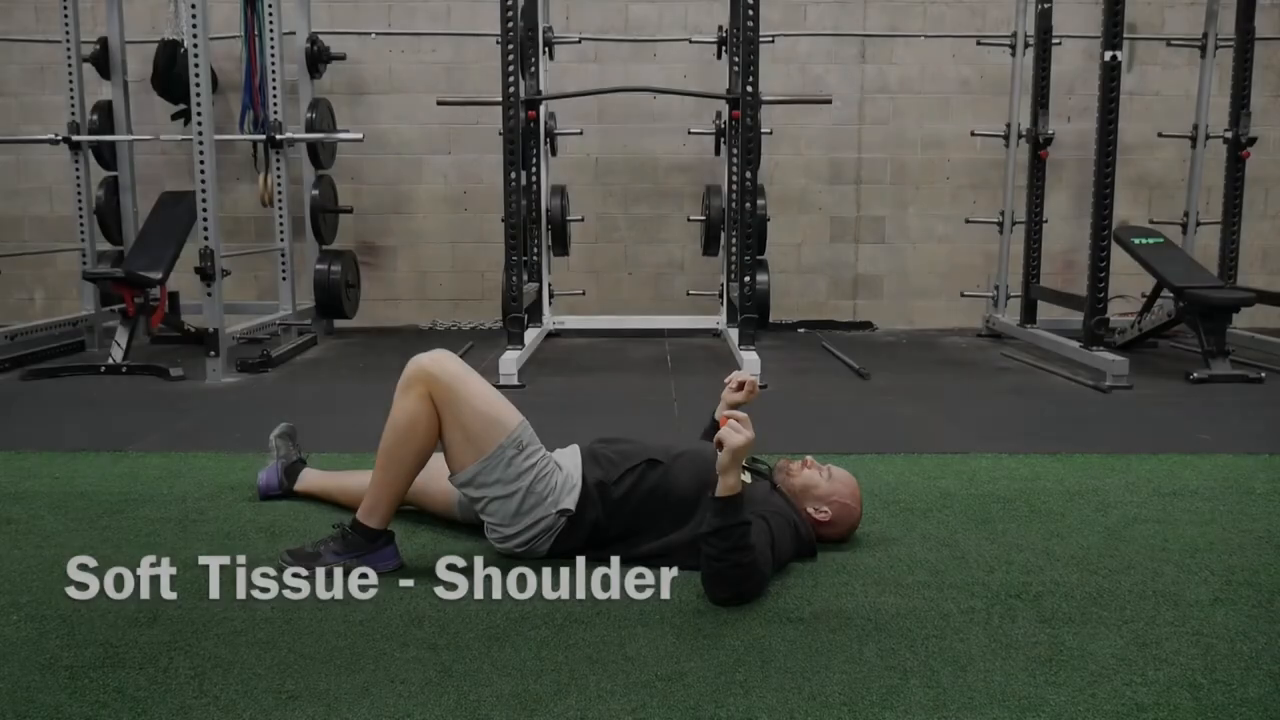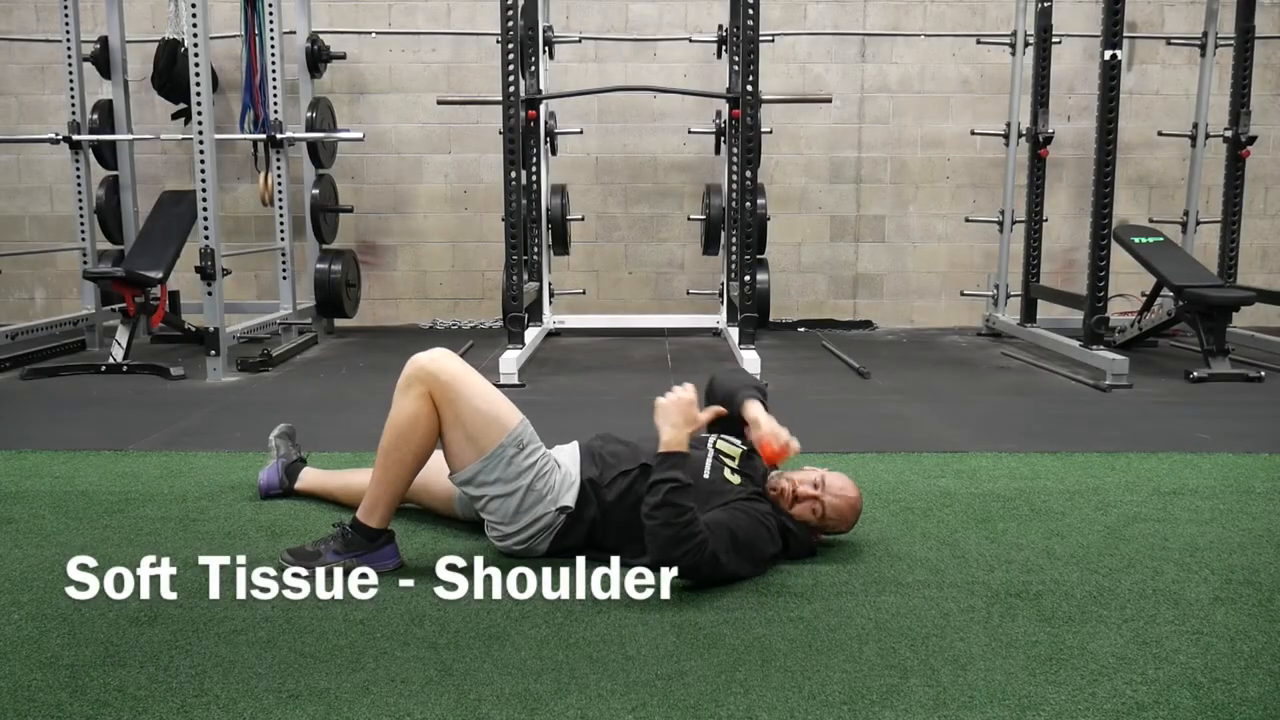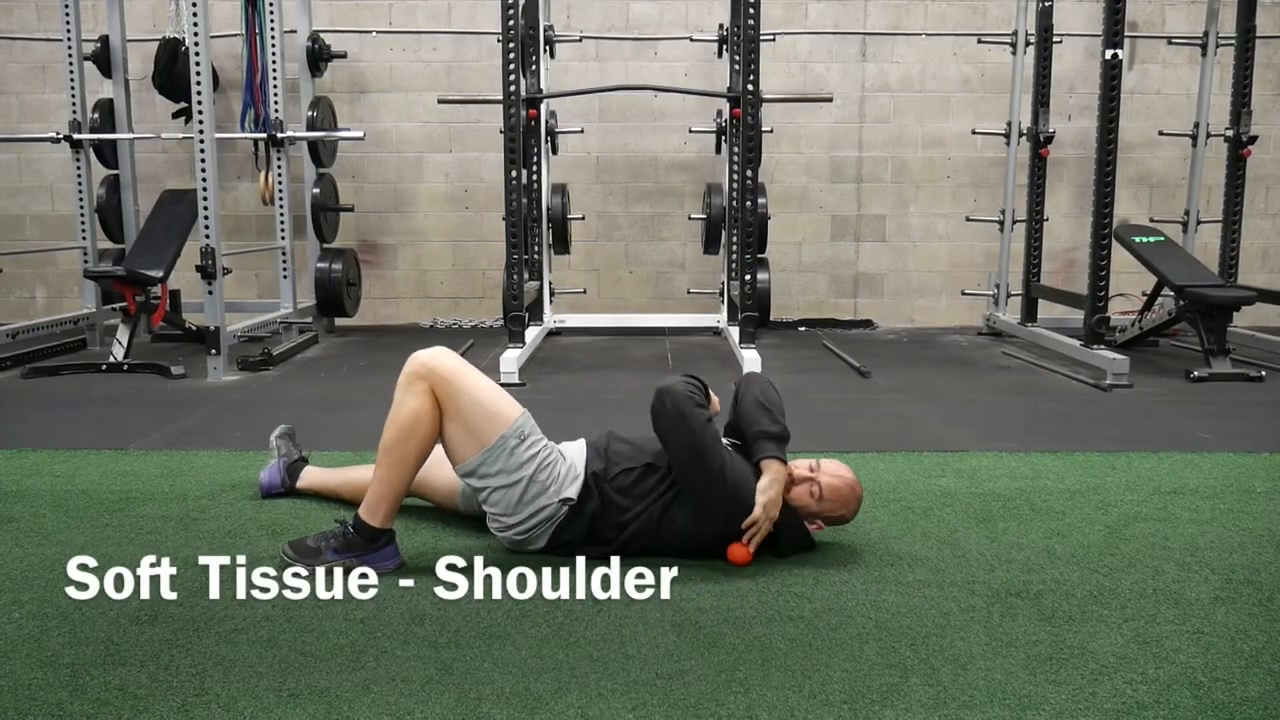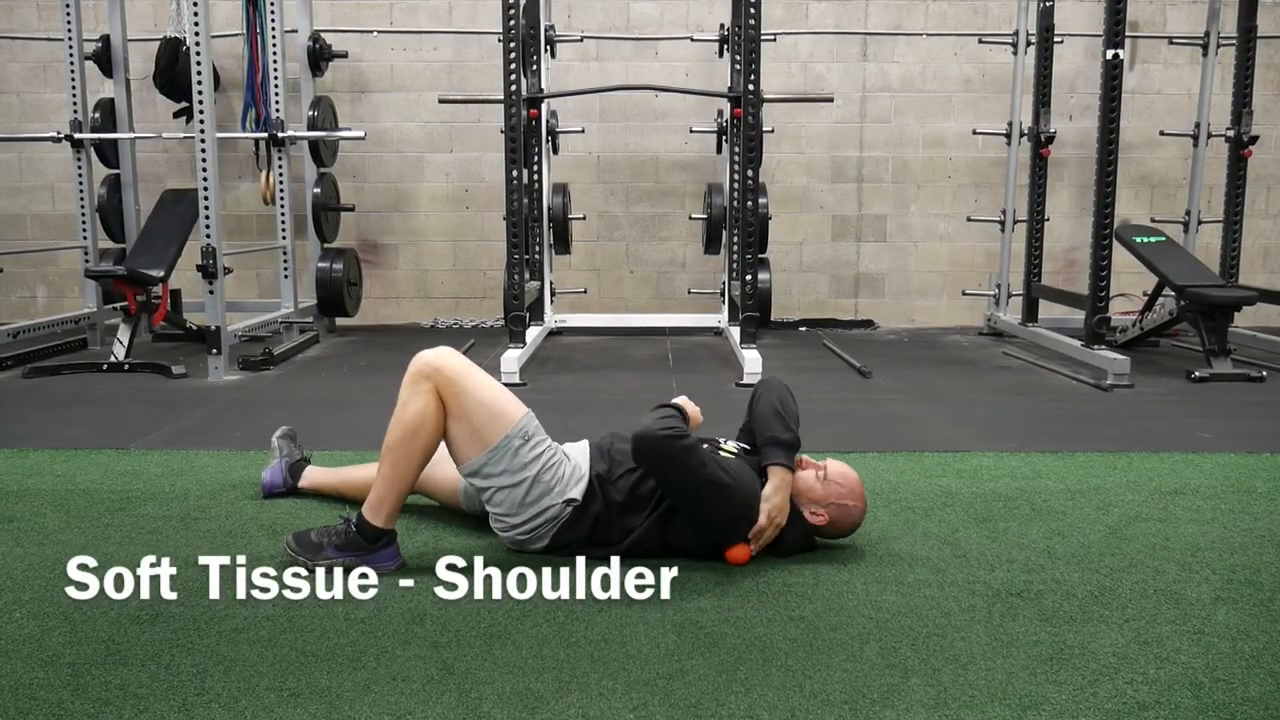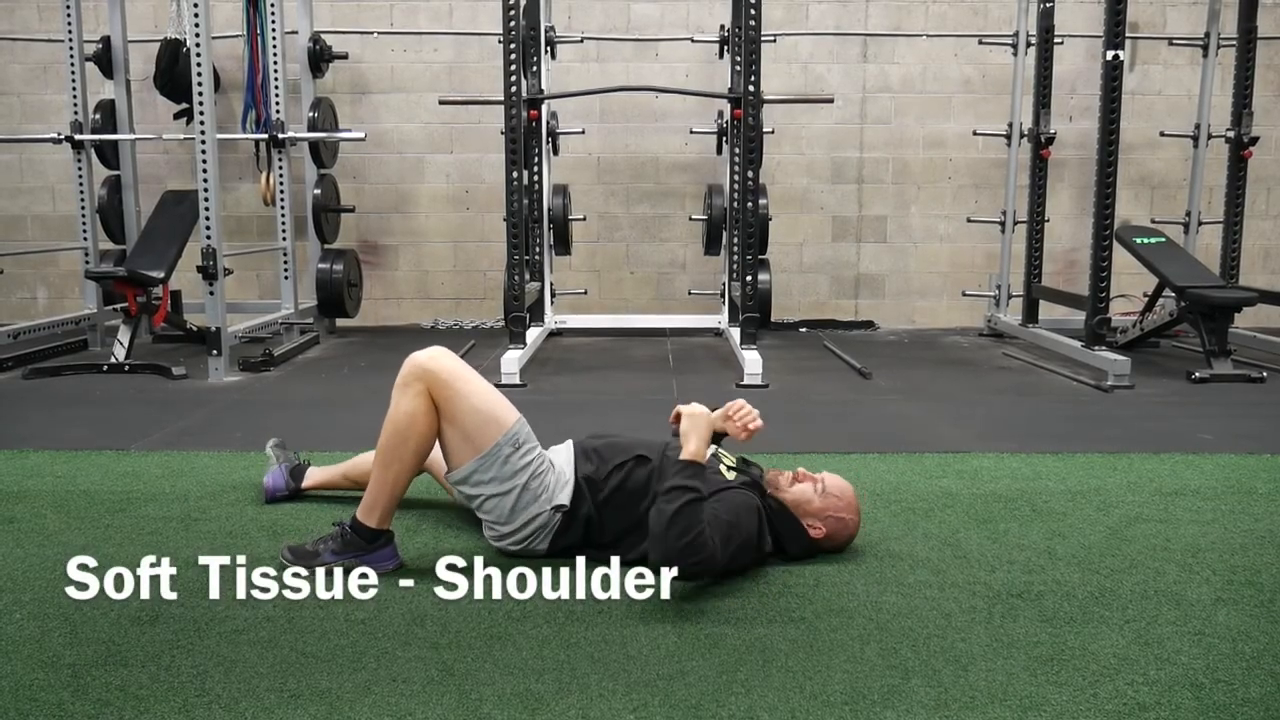
dt=1s
person 1, frame 1
left shoulder: (771, 519)
right shoulder: (765, 486)
left elbow: (729, 583)
left wrist: (730, 477)
right wrist: (723, 415)
left hip: (543, 508)
right hip: (560, 480)
left knee: (430, 370)
left ankle: (364, 540)
right ankle: (296, 476)
person 1, frame 2
left shoulder: (756, 530)
right shoulder: (759, 468)
left elbow: (674, 554)
right elbow: (723, 383)
left wrist: (675, 443)
right wrist: (757, 411)
left hip: (542, 508)
right hip: (558, 476)
left knee: (430, 370)
right knee: (405, 473)
left ankle: (365, 540)
right ankle: (296, 474)
person 1, frame 3
left shoulder: (732, 498)
right shoulder: (759, 477)
left elbow: (671, 400)
right elbow: (755, 387)
left wrist: (701, 396)
right wrist: (775, 462)
left hip: (545, 501)
right hip: (559, 480)
left knee: (429, 367)
right knee: (412, 466)
left ankle: (368, 538)
right ankle: (299, 474)
person 1, frame 4
left shoulder: (737, 500)
right shoulder: (761, 475)
left elbow: (654, 441)
right elbow: (771, 391)
left wrist: (678, 410)
right wrist: (780, 472)
left hip: (548, 501)
right hip: (563, 477)
left knee: (433, 367)
right knee: (416, 462)
left ankle: (370, 537)
right ankle: (300, 475)
person 1, frame 5
left shoulder: (745, 519)
right shoulder: (748, 482)
left elbow: (678, 555)
right elbow: (695, 430)
left wrist: (695, 447)
right wrist: (722, 419)
left hip: (539, 507)
right hip: (557, 473)
left knee: (426, 369)
right knee: (422, 440)
left ankle: (366, 538)
right ankle: (304, 477)
